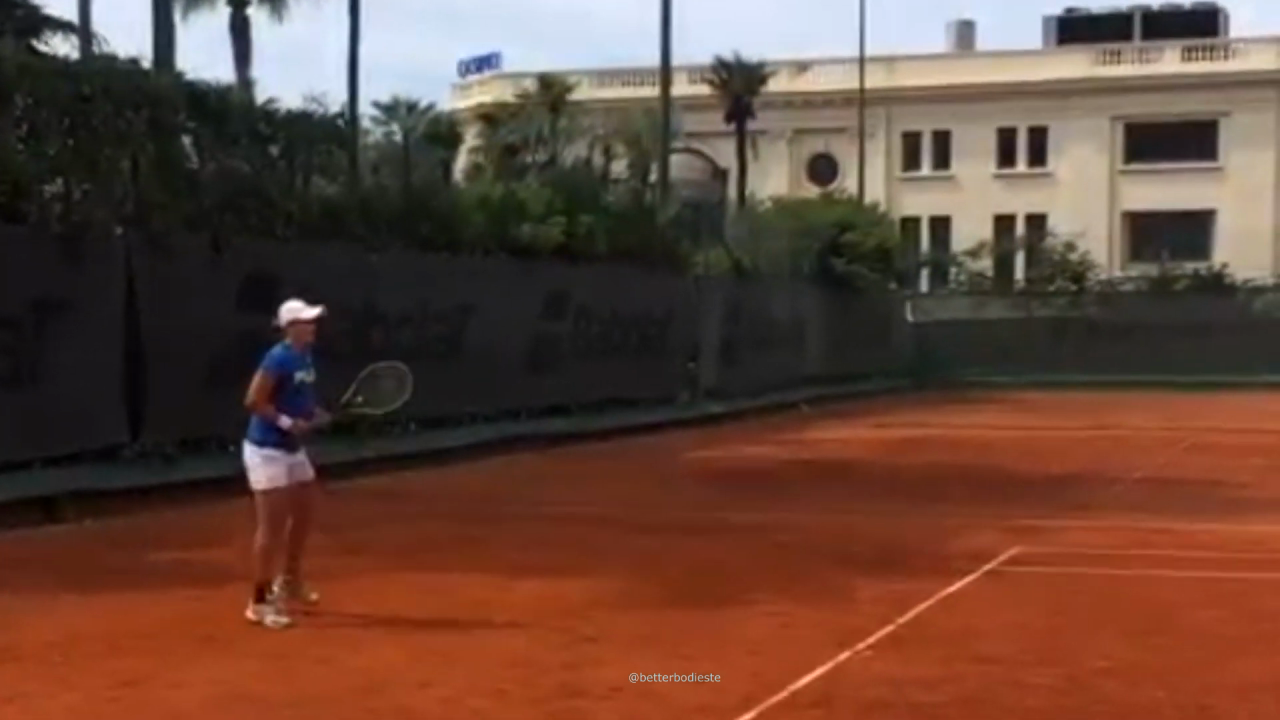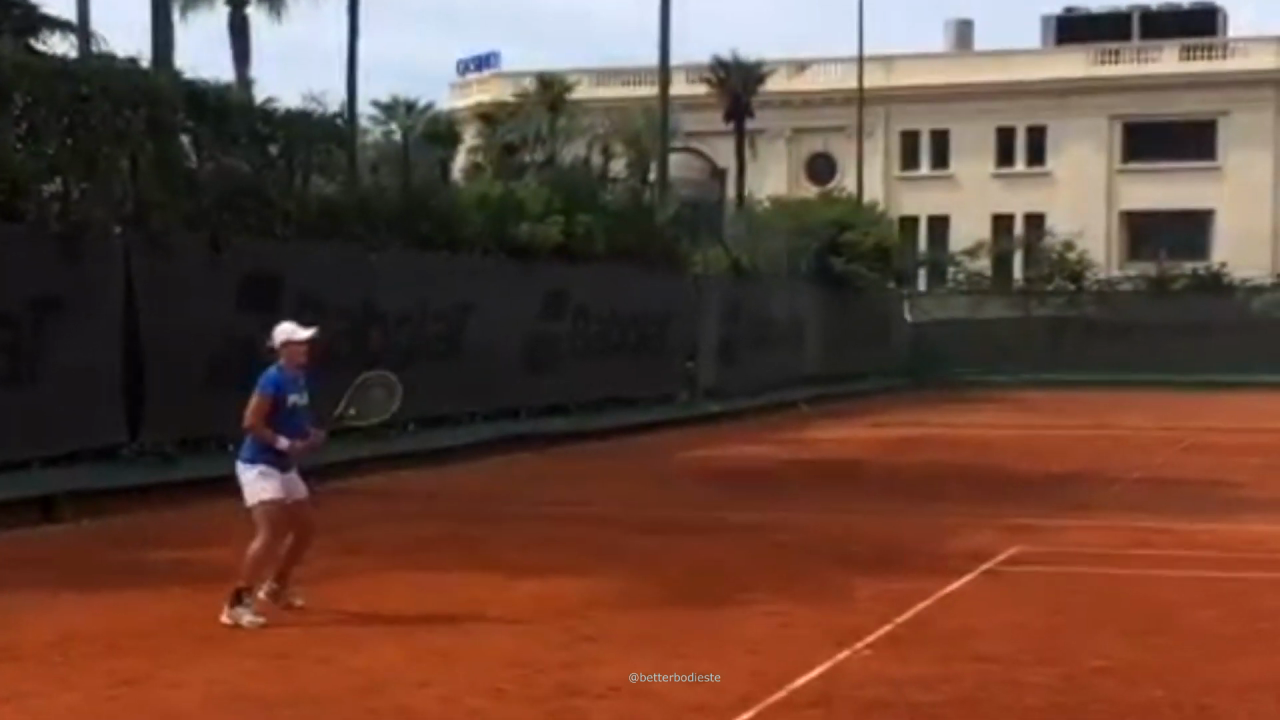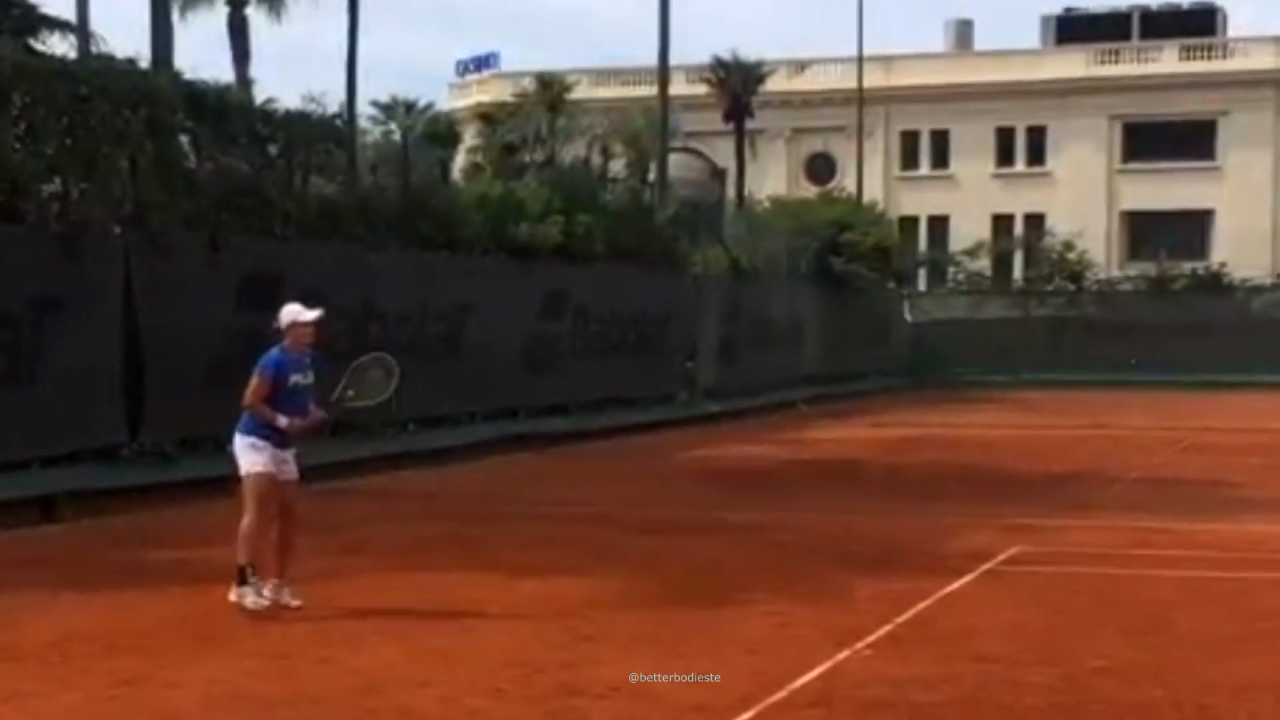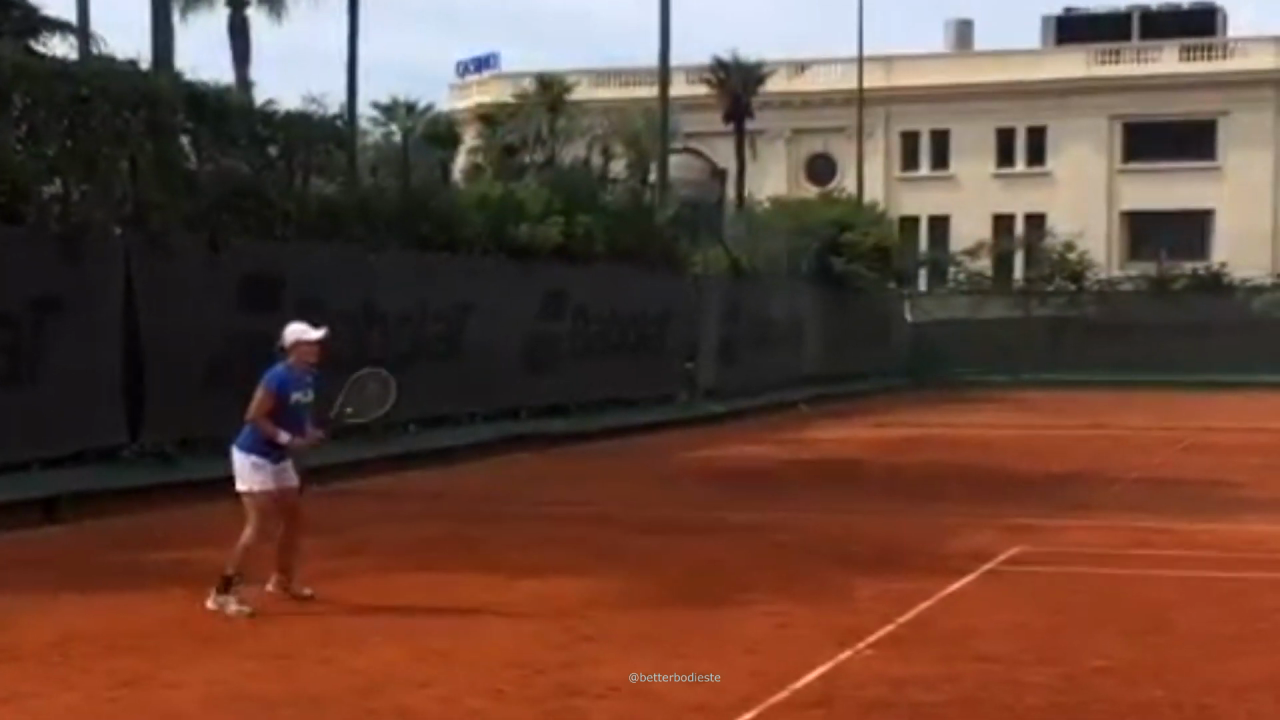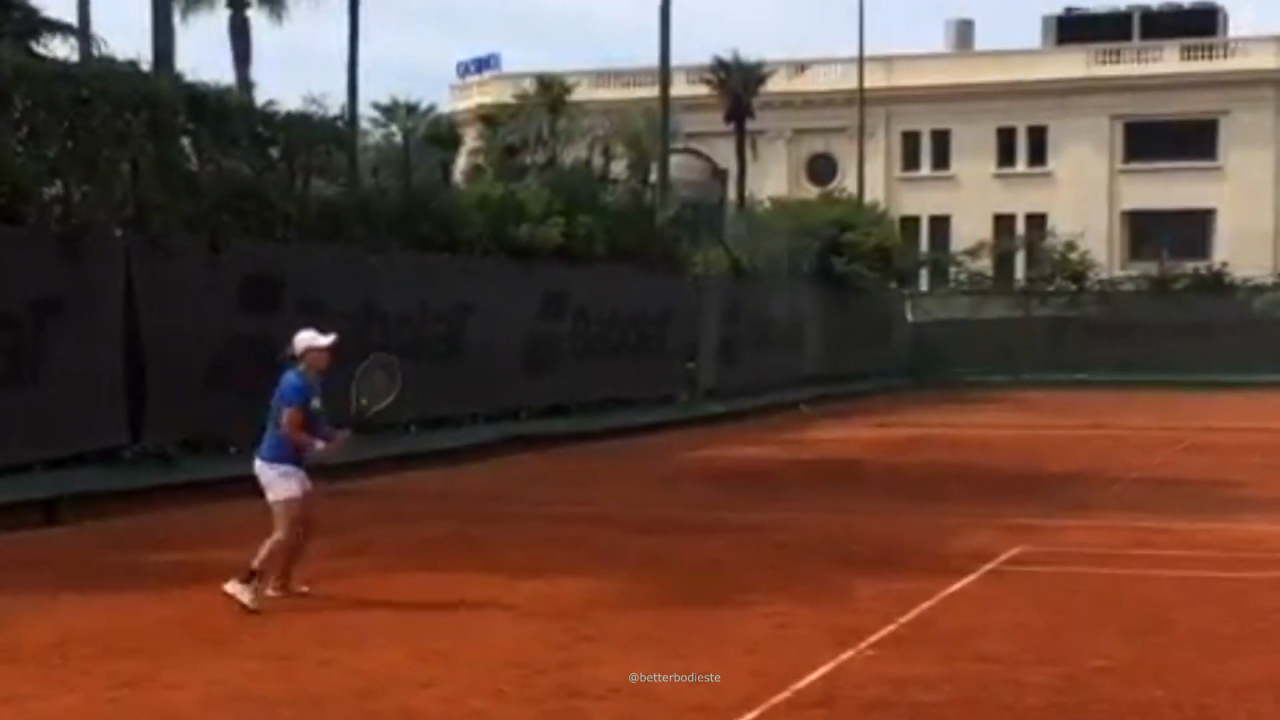
dt=0.2s
person 1, frame 1
left shoulder: (306, 356)
right shoulder: (278, 358)
right elbow: (253, 401)
left wrist: (314, 413)
right wrist: (287, 423)
left hip: (293, 449)
right hip: (267, 449)
left knee: (304, 515)
right knee: (272, 525)
left ankle: (289, 580)
right ankle: (261, 601)
person 1, frame 2
left shoulder: (300, 378)
right shoulder: (272, 380)
right elbow: (250, 423)
left wrist: (309, 433)
right wrist: (285, 443)
left hip: (285, 467)
right hip: (259, 466)
left knee: (304, 530)
right knee: (270, 535)
left ankle: (276, 587)
right ankle: (238, 603)
person 1, frame 3
left shoulder: (307, 359)
right shoulder: (274, 360)
right elbow: (250, 402)
left wrist: (311, 412)
right wrist: (284, 422)
left hip: (283, 445)
right hip: (255, 440)
left knee: (287, 515)
right knee: (257, 510)
left ankle: (276, 585)
right ankle: (244, 583)
person 1, frame 4
left shoulder: (308, 377)
right shoulder: (278, 377)
right elbow: (254, 417)
left wrist: (309, 431)
right wrist: (287, 439)
left hip: (278, 459)
right hip: (254, 457)
left knee: (293, 518)
right knee: (258, 526)
left ankle: (283, 580)
right ankle: (224, 591)
person 1, frame 5
left shoulder: (312, 381)
right shoulder: (296, 385)
right elbow: (289, 431)
left wrist: (330, 434)
right wrist: (321, 445)
left hip: (291, 464)
right hip: (277, 465)
left knee: (306, 525)
right knee: (286, 532)
left ankle: (280, 580)
right ankle: (245, 582)
